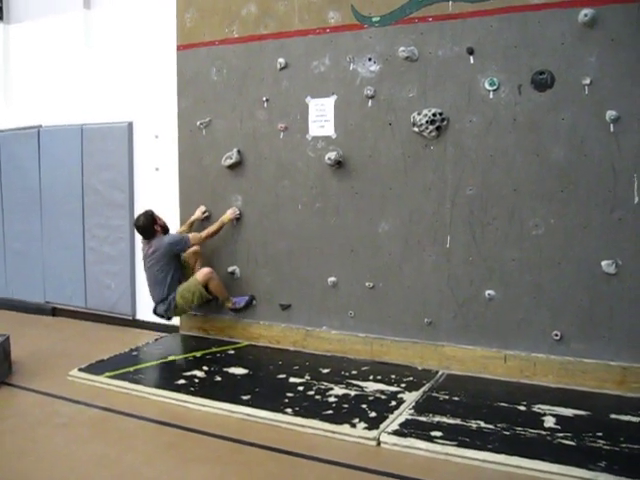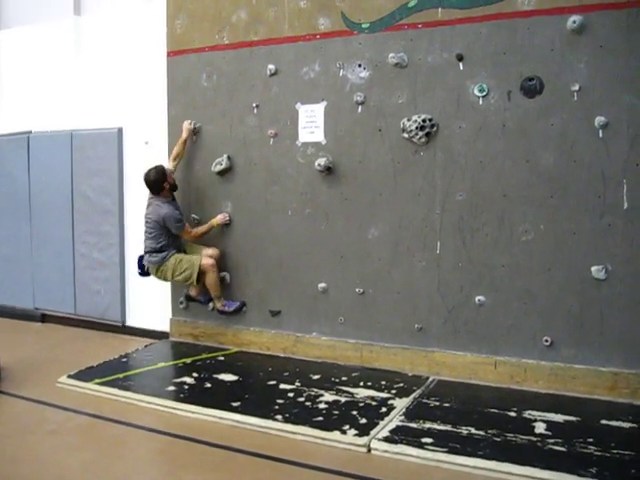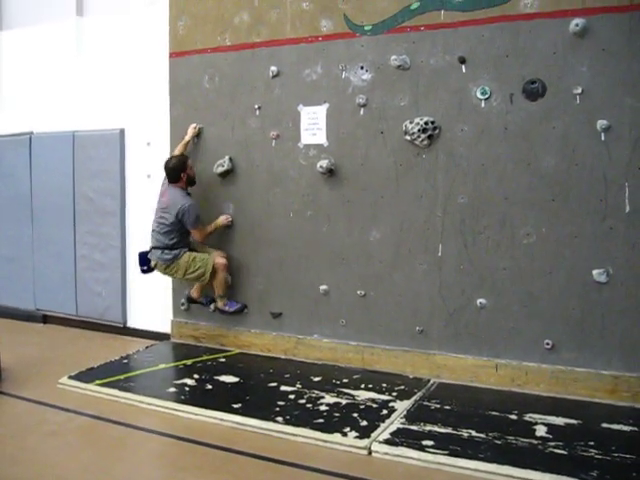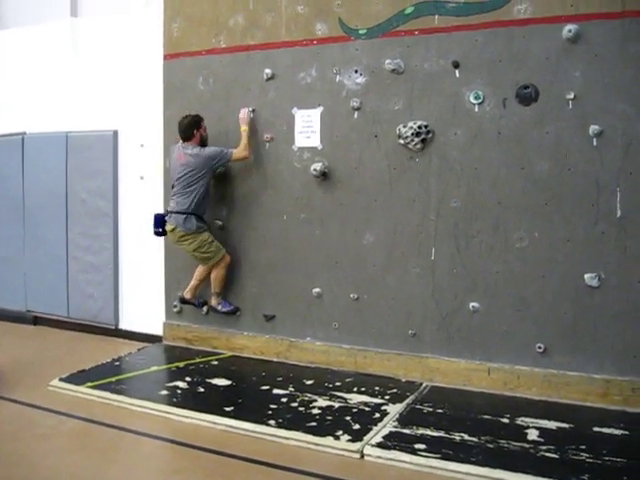
dt=0.5s
person 1, frame 1
left shoulder: (149, 243)
right shoulder: (166, 243)
left elbow: (178, 236)
right elbow: (202, 237)
left wrist: (194, 219)
right wrist: (225, 219)
right hip: (171, 304)
left knee: (194, 250)
right knee: (207, 272)
left ankle: (202, 294)
right ankle: (230, 303)
person 1, frame 2
left shoulder: (156, 192)
right shoulder: (166, 211)
left elbow: (174, 160)
right elbow: (191, 235)
left wrist: (184, 136)
right wrist: (214, 222)
left hip: (171, 250)
right hip: (161, 262)
left knee: (213, 253)
right knee: (209, 263)
left ankle: (194, 291)
right ankle: (220, 304)
person 1, frame 3
left shoulder: (168, 185)
right shoulder: (186, 204)
left elbow: (176, 158)
right elbow: (200, 235)
left wrist: (188, 138)
right wrist: (218, 223)
left hip: (171, 250)
right hip: (169, 259)
left knee: (218, 256)
right knee: (220, 263)
left ankle: (196, 293)
right ankle: (222, 303)
person 1, frame 4
left shoulder: (175, 151)
right shoulder: (205, 155)
right elbow: (244, 153)
right wrist: (244, 126)
left hip: (174, 222)
right hip: (187, 224)
left knee: (211, 258)
right knee: (222, 259)
left ankle: (188, 294)
right ankle: (216, 301)
